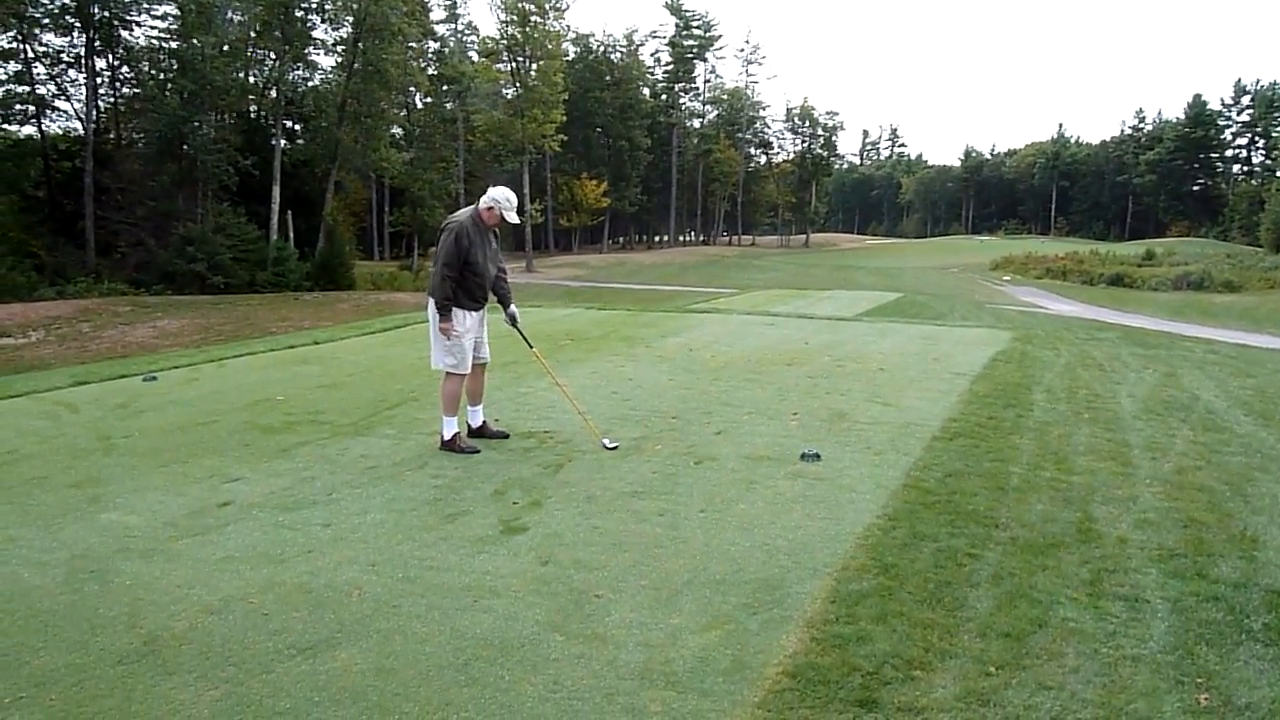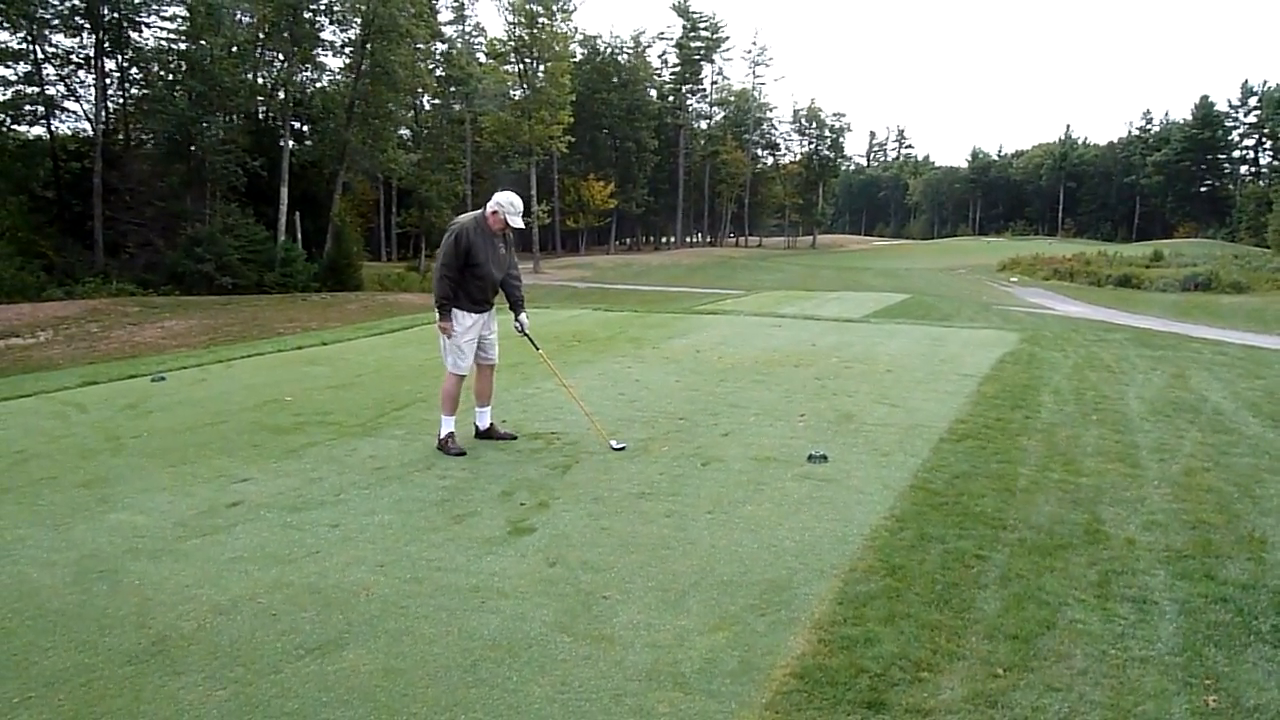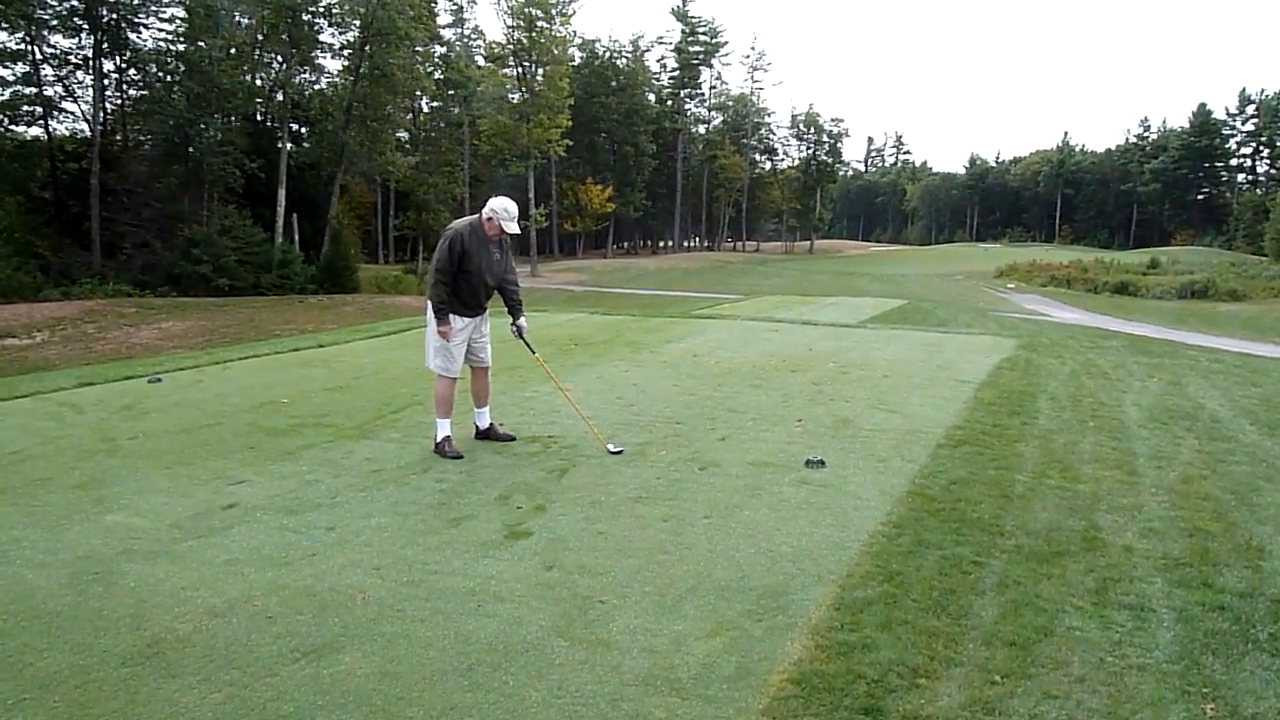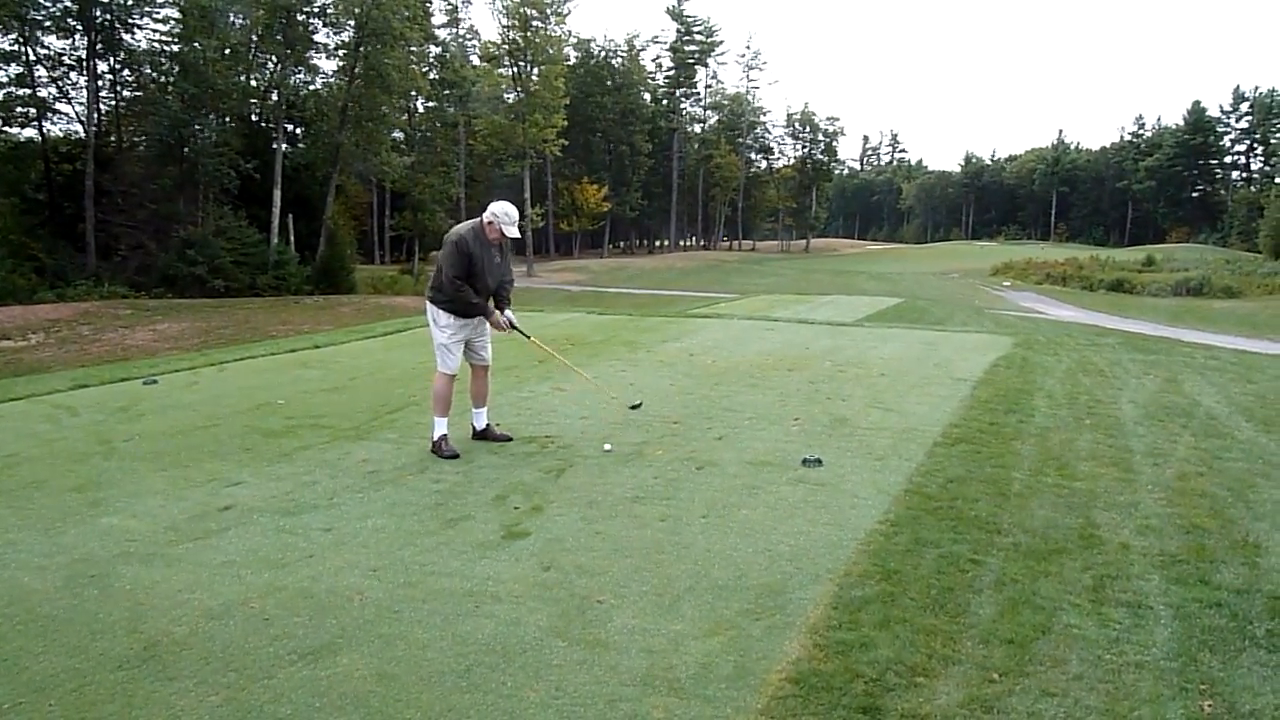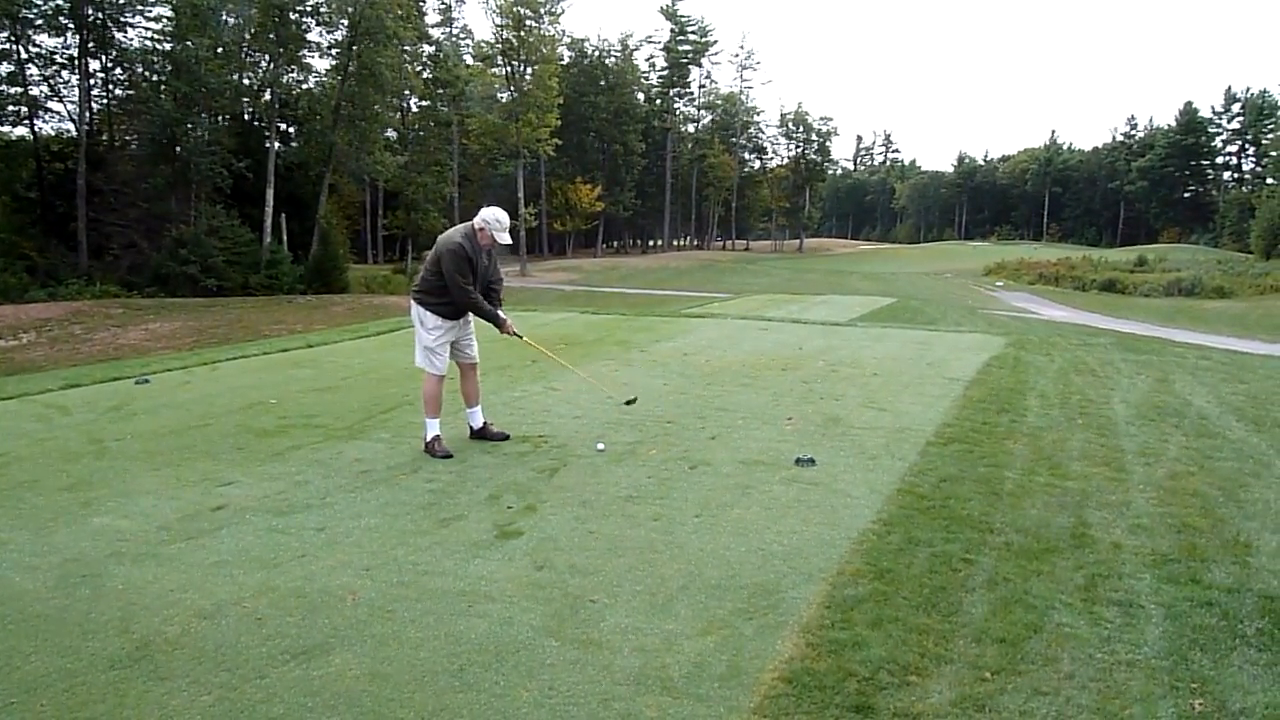
dt=0.5s
person 1, frame 1
left shoulder: (490, 230)
right shoulder: (459, 227)
left elbow: (497, 268)
right elbow: (443, 273)
left wrist: (507, 302)
right wrist: (443, 314)
left hip: (476, 308)
right hip: (454, 310)
left knee: (478, 364)
right knee: (456, 370)
left ankle: (476, 423)
right ankle: (449, 434)
person 1, frame 2
left shoulder: (504, 235)
right shoulder: (462, 229)
left elbow: (510, 274)
right elbow: (444, 273)
left wrist: (519, 309)
right wrist: (444, 314)
left hip: (486, 310)
right hip: (460, 311)
left knee: (487, 365)
right knee: (458, 371)
left ankle: (484, 424)
right ankle: (446, 433)
person 1, frame 3
left shoulder: (501, 239)
right shoulder: (457, 234)
left elbow: (508, 278)
right elbow: (438, 278)
left wrist: (517, 313)
right wrist: (442, 318)
left hip: (478, 313)
right hip: (451, 314)
left knee: (481, 368)
right knee: (447, 373)
left ankle: (483, 425)
right ankle: (442, 437)
person 1, frame 4
left shoulder: (500, 242)
right shoulder: (460, 239)
left elbow: (505, 277)
right elbow: (453, 284)
left wrist: (503, 307)
right wrist: (488, 312)
left hip: (477, 313)
right hip: (448, 312)
left knee: (482, 367)
right knee: (447, 371)
left ankle: (481, 425)
right ankle: (440, 435)
person 1, frame 5
left shoulder: (484, 243)
right shoulder: (454, 246)
left elbow: (493, 279)
right elbow: (465, 294)
left wrist: (498, 311)
right wrist: (497, 320)
left hip: (460, 313)
right hip: (433, 312)
left knee: (470, 365)
right knee: (435, 372)
left ankle: (477, 424)
right ankle: (432, 436)
